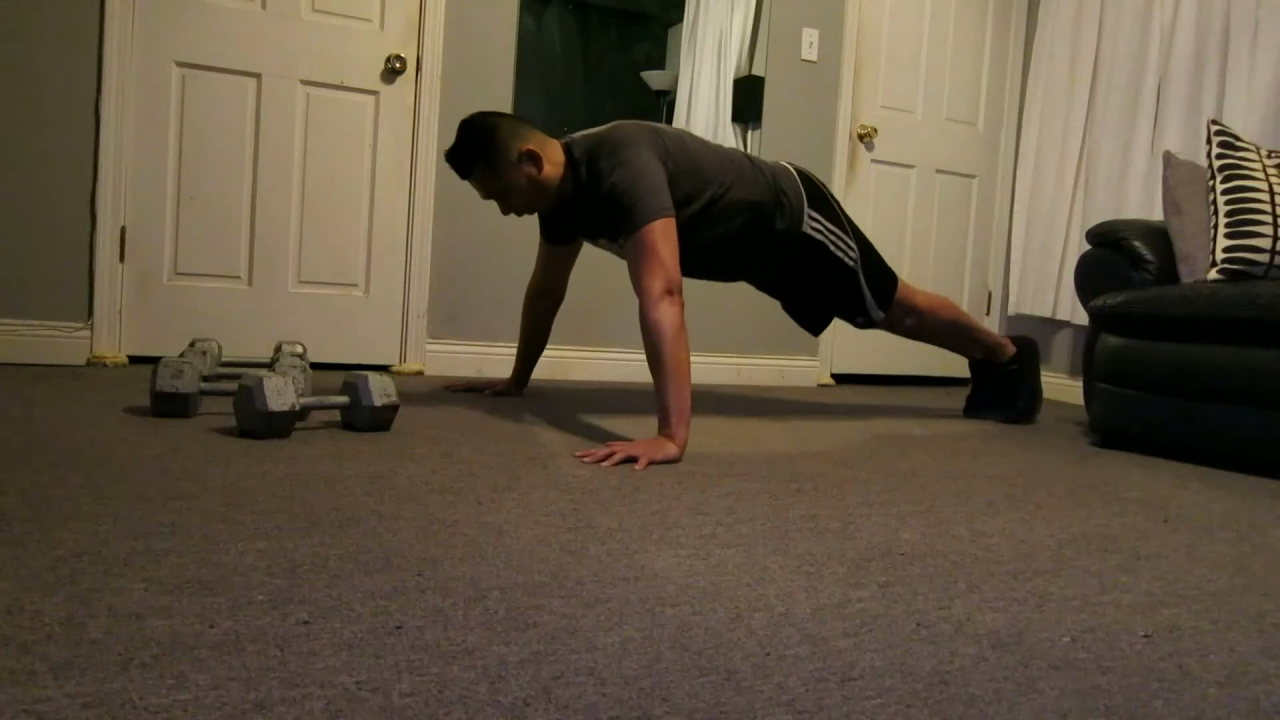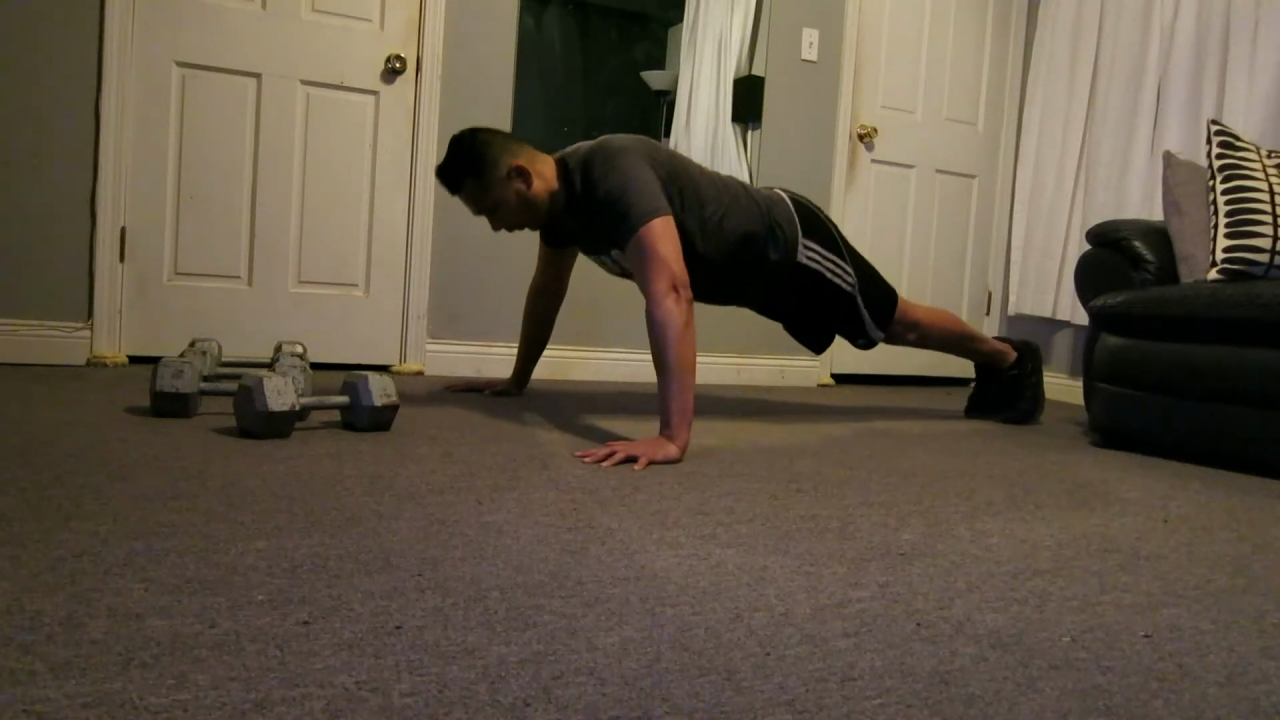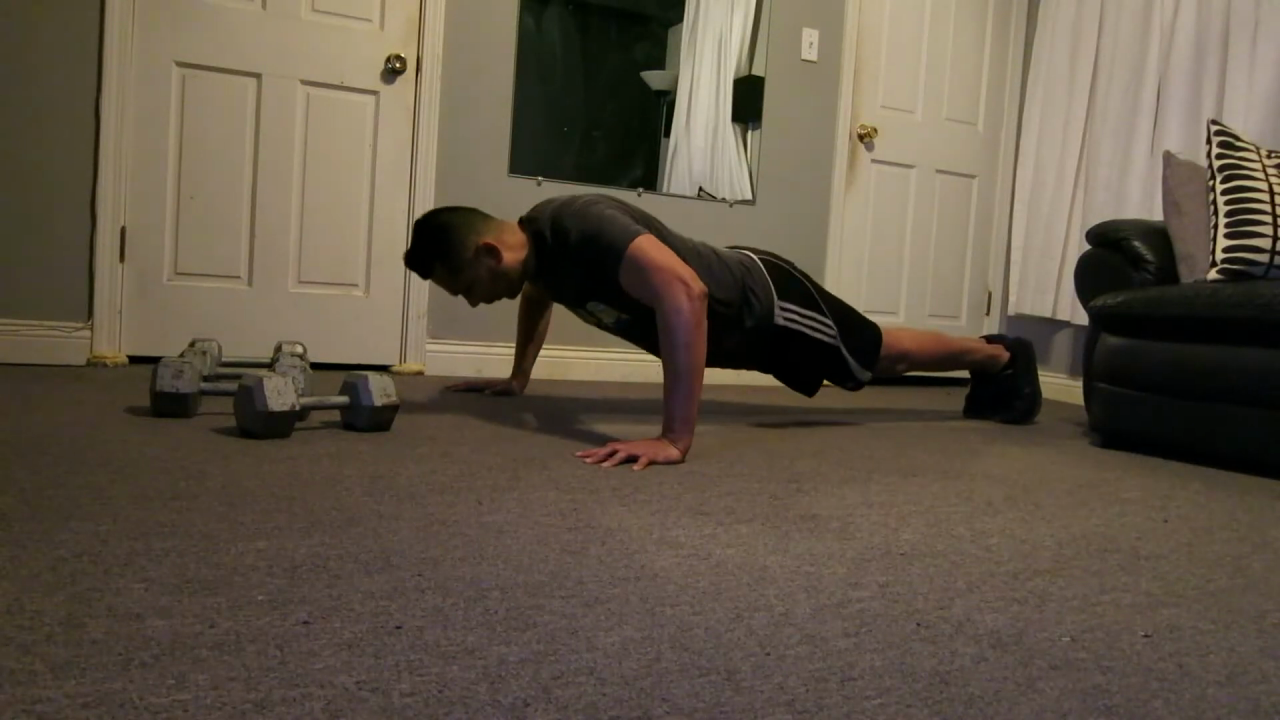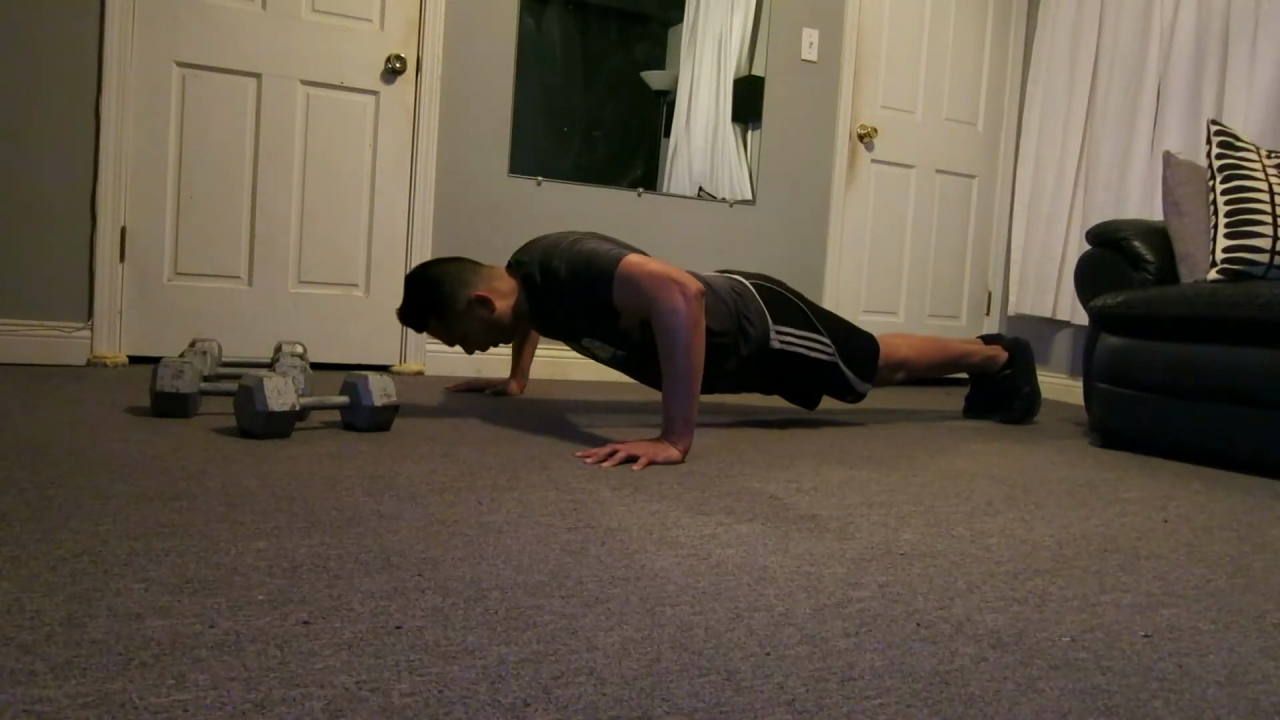
dt=0.7s
person 1, frame 1
left shoulder: (620, 165)
right shoulder: (564, 187)
left elbow: (661, 296)
right elbow: (545, 288)
left wrist: (671, 436)
right wrist: (516, 379)
left hip: (793, 217)
right hip: (755, 246)
left knee: (896, 310)
right knee: (885, 319)
left ankle: (1009, 355)
right ankle: (985, 365)
person 1, frame 2
left shoulder: (612, 174)
right shoulder: (559, 196)
left elbow: (670, 294)
right elbow: (547, 288)
left wrist: (673, 436)
right wrist: (517, 379)
left hip: (788, 244)
right hip: (754, 265)
left knee: (897, 325)
right knee: (891, 332)
left ankle: (1011, 361)
right ankle: (997, 361)
person 1, frame 3
left shoulder: (582, 232)
right shoulder: (536, 238)
left elbow: (684, 294)
right elbow: (540, 292)
left wrist: (675, 439)
right wrist: (518, 376)
left hip: (762, 301)
right hip: (735, 303)
left knee: (883, 355)
right knee: (878, 359)
left ankle: (1004, 358)
right ankle: (991, 360)
person 1, frame 4
left shoulder: (570, 269)
right shoulder: (524, 272)
left elbow: (682, 294)
left wrist: (675, 439)
right wrist: (516, 378)
left hip: (758, 325)
right hip: (732, 317)
left knee: (882, 364)
right knee: (880, 366)
left ankle: (1002, 359)
right ankle: (990, 356)
